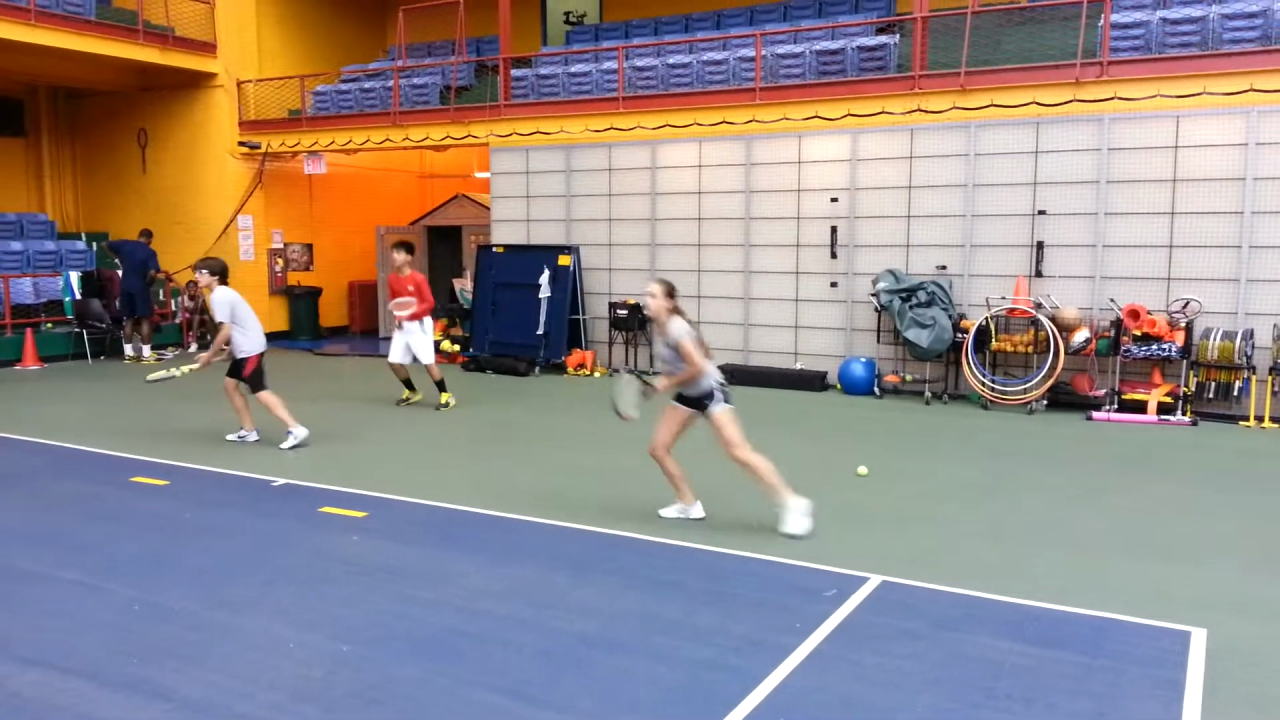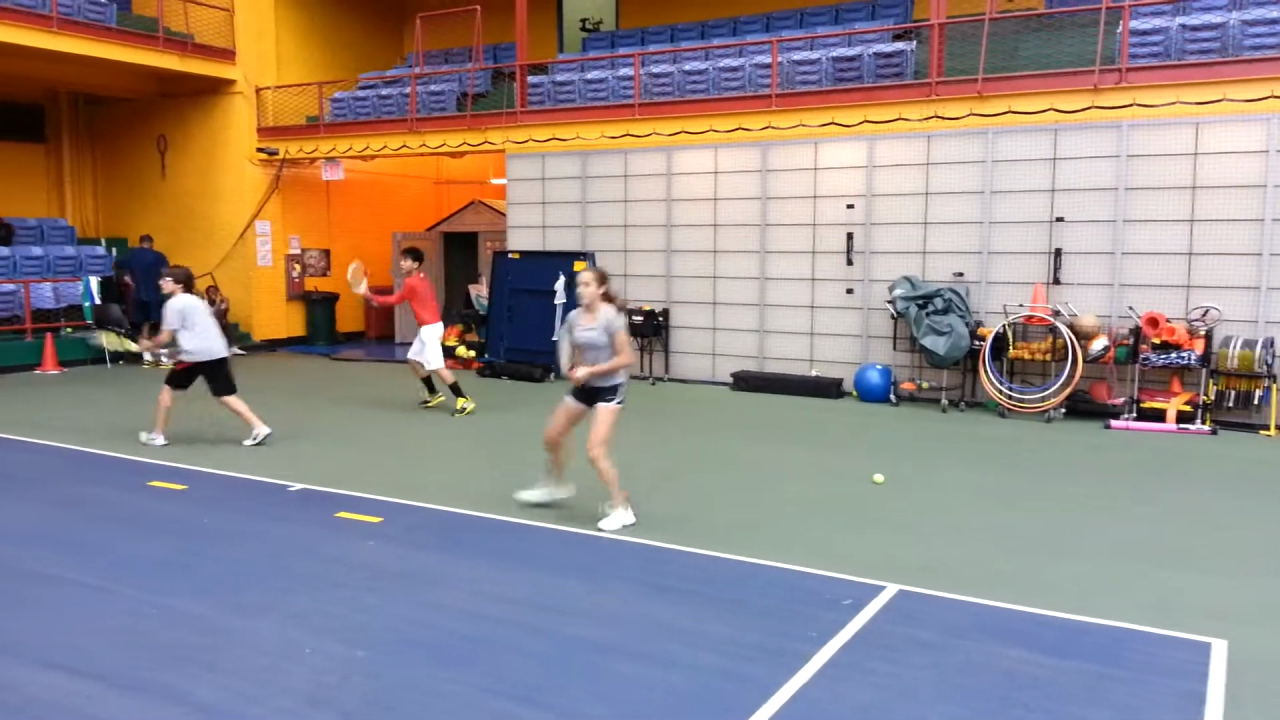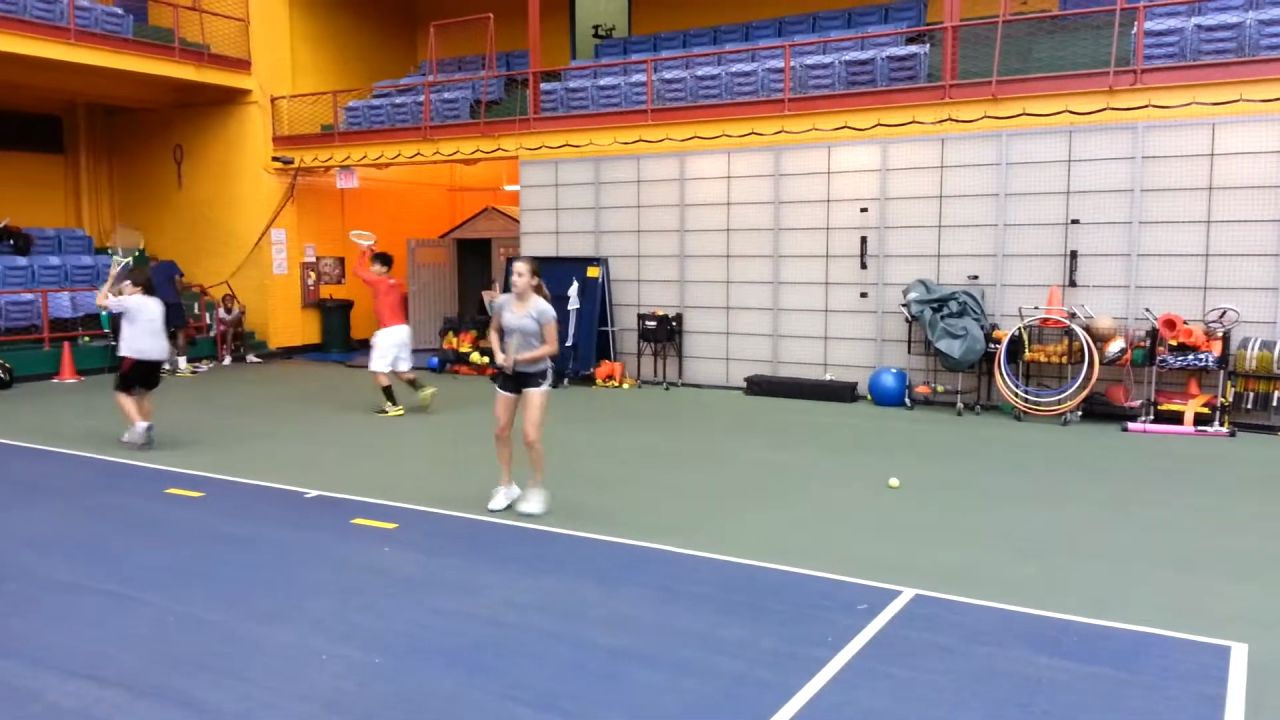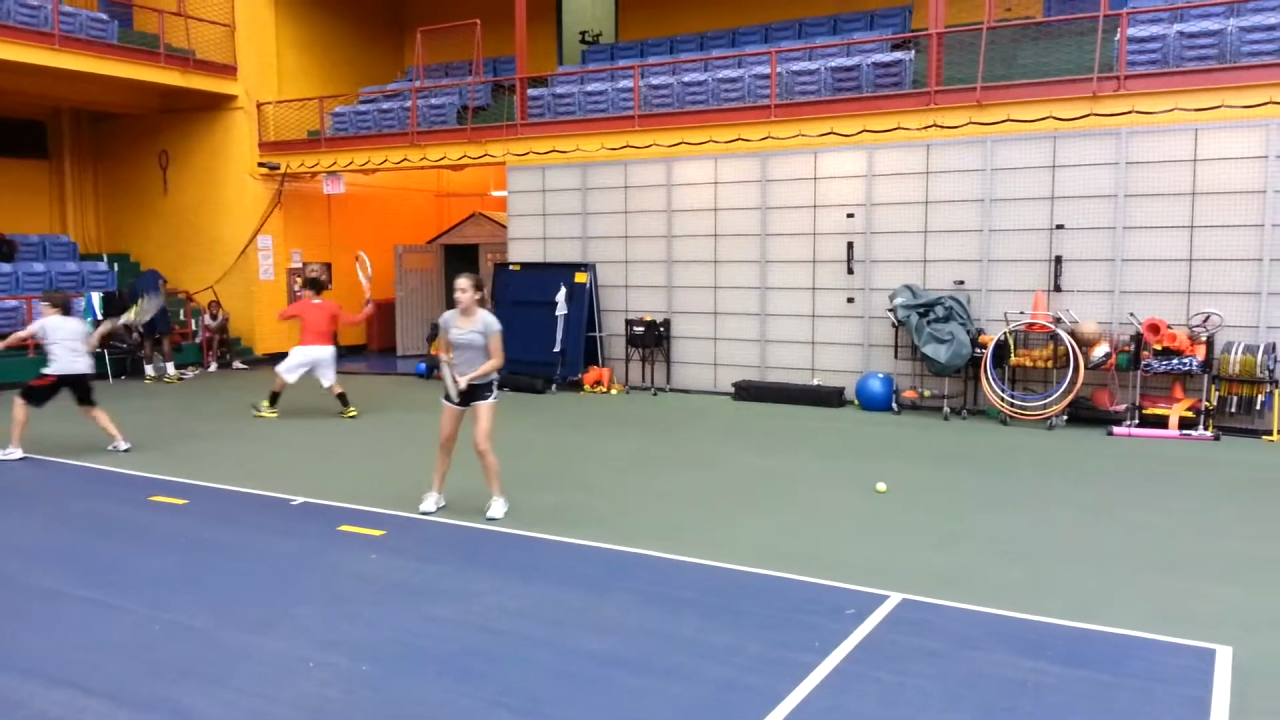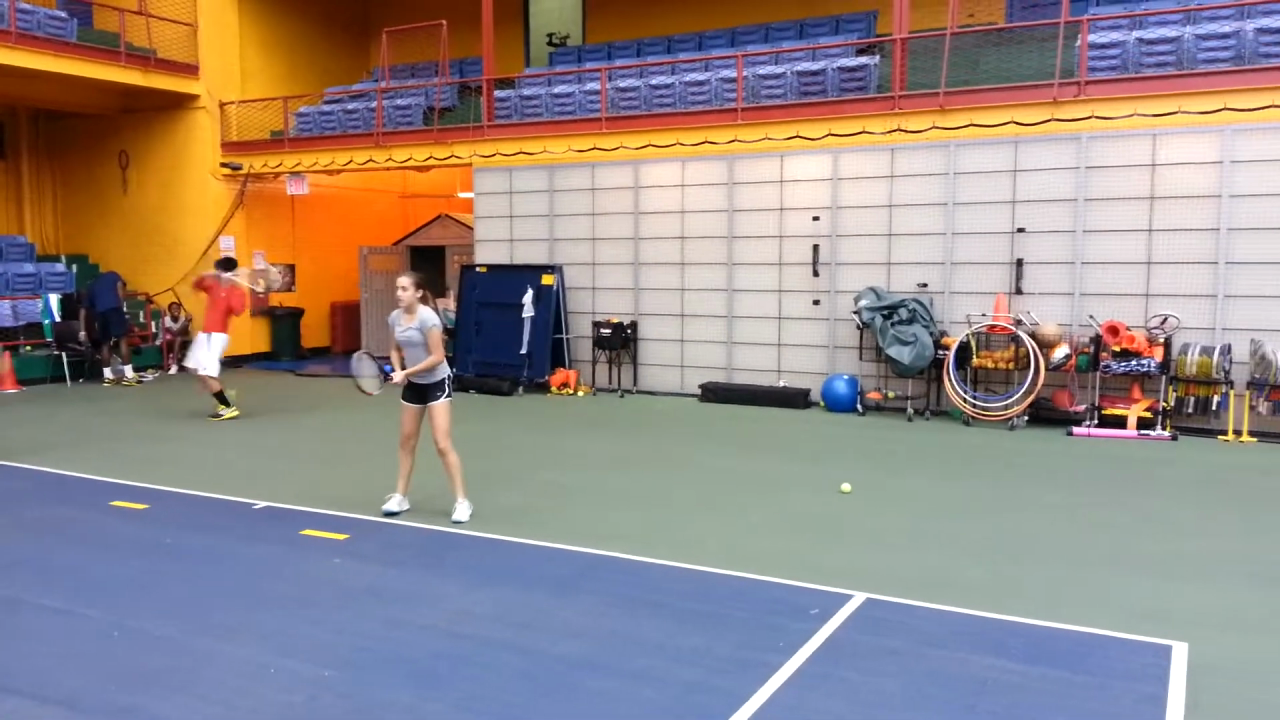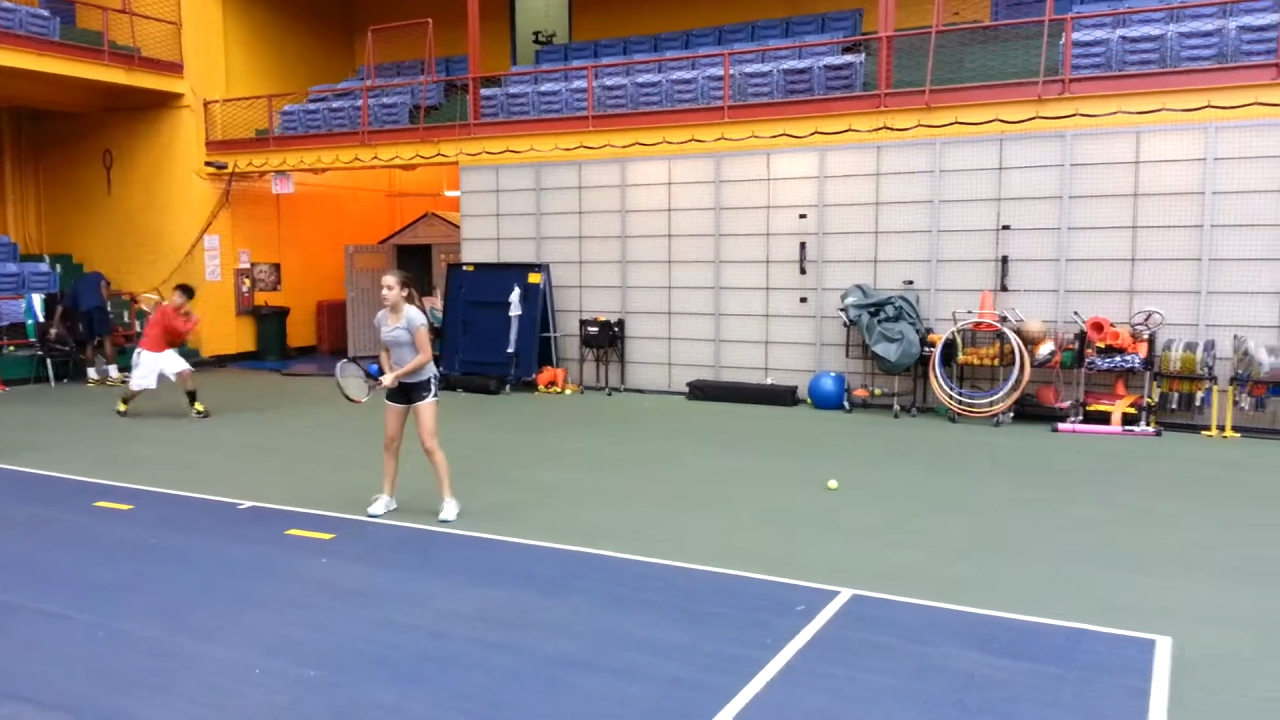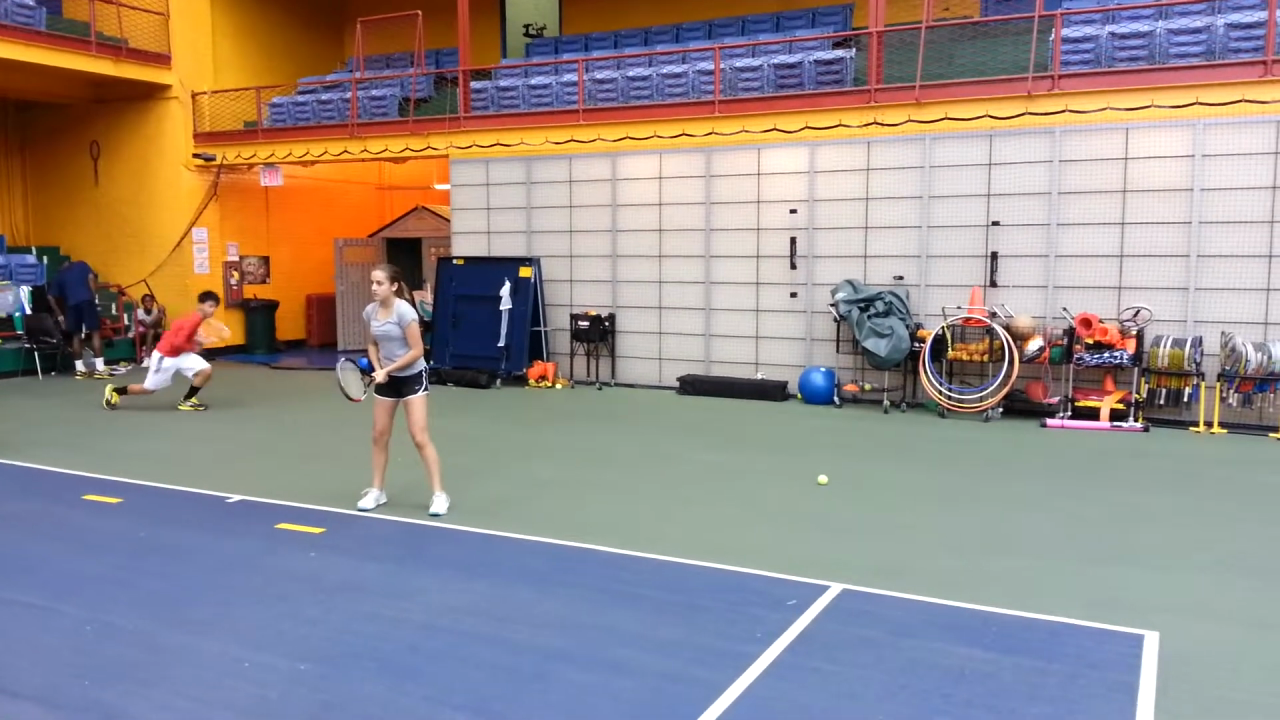
dt=0.4s
person 1, frame 1
left shoulder: (676, 328)
right shoulder: (658, 328)
left elbow: (698, 367)
left wrist: (671, 382)
right wrist: (665, 379)
left hip: (710, 390)
right hip: (686, 393)
left knee: (740, 453)
right knee: (658, 448)
left ankle: (792, 503)
right ankle: (688, 503)
person 1, frame 2
left shoulder: (612, 319)
right shoulder: (574, 318)
left elbow: (626, 358)
left wrist: (591, 371)
right wrist: (574, 369)
left hip: (609, 388)
right hip: (584, 387)
left knee: (595, 452)
right knee: (550, 438)
left ankle: (622, 509)
right ankle: (555, 486)
person 1, frame 3
left shoulder: (543, 309)
right shoulder: (502, 302)
left elbow: (551, 347)
right elbow: (494, 331)
left wrist: (520, 357)
right wrist: (499, 353)
left hip: (536, 374)
right hip: (509, 373)
left knee: (530, 437)
right knee: (501, 433)
left ankle: (536, 490)
right ankle: (507, 487)
person 1, frame 4
left shoulder: (488, 321)
right shoulder: (447, 318)
left elbow: (497, 360)
right elbow: (443, 351)
left wrist: (470, 377)
right wrist: (451, 373)
left hip: (483, 386)
right hip: (457, 386)
left knee: (482, 445)
right knee: (445, 442)
left ankle: (498, 499)
right ankle: (436, 495)
person 1, frame 5
left shoulder: (427, 317)
right shoulder: (395, 317)
left elbow: (437, 357)
left wrist: (406, 372)
right wrist: (398, 372)
left hip: (436, 382)
right hip: (412, 384)
left knee: (442, 444)
right knee: (406, 441)
left ankle: (462, 502)
right ankle: (400, 497)
person 1, frame 6
left shoulder: (414, 316)
right shoulder: (381, 317)
left elbow: (425, 356)
left wrist: (395, 374)
right wrist: (388, 374)
left hip: (422, 382)
right hip: (398, 385)
left knee: (429, 443)
right knee: (390, 442)
left ankle: (449, 501)
right ankle: (387, 497)
person 1, frame 7
left shoulder: (405, 311)
right shoulder: (370, 311)
left elbow: (417, 350)
left wrist: (387, 370)
right wrist: (377, 369)
left hip: (412, 377)
right hip: (387, 378)
left knee: (420, 438)
right knee: (379, 436)
left ankle: (439, 495)
right ankle: (376, 491)
